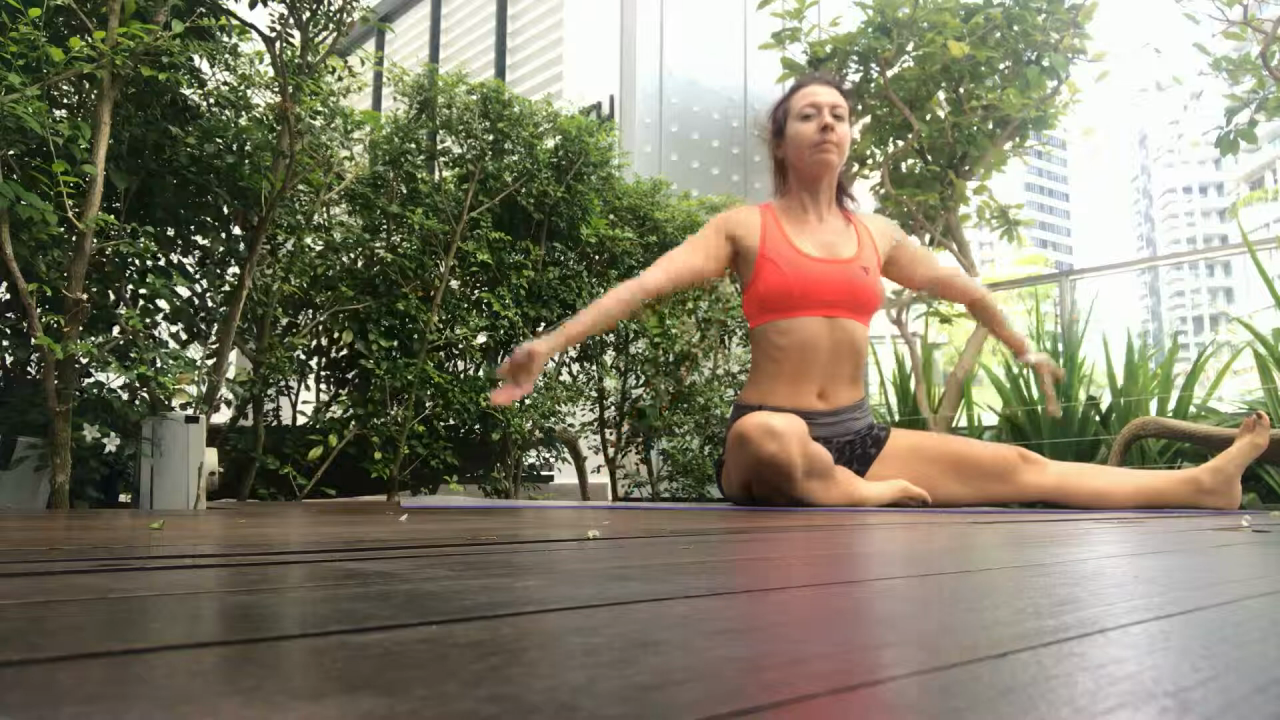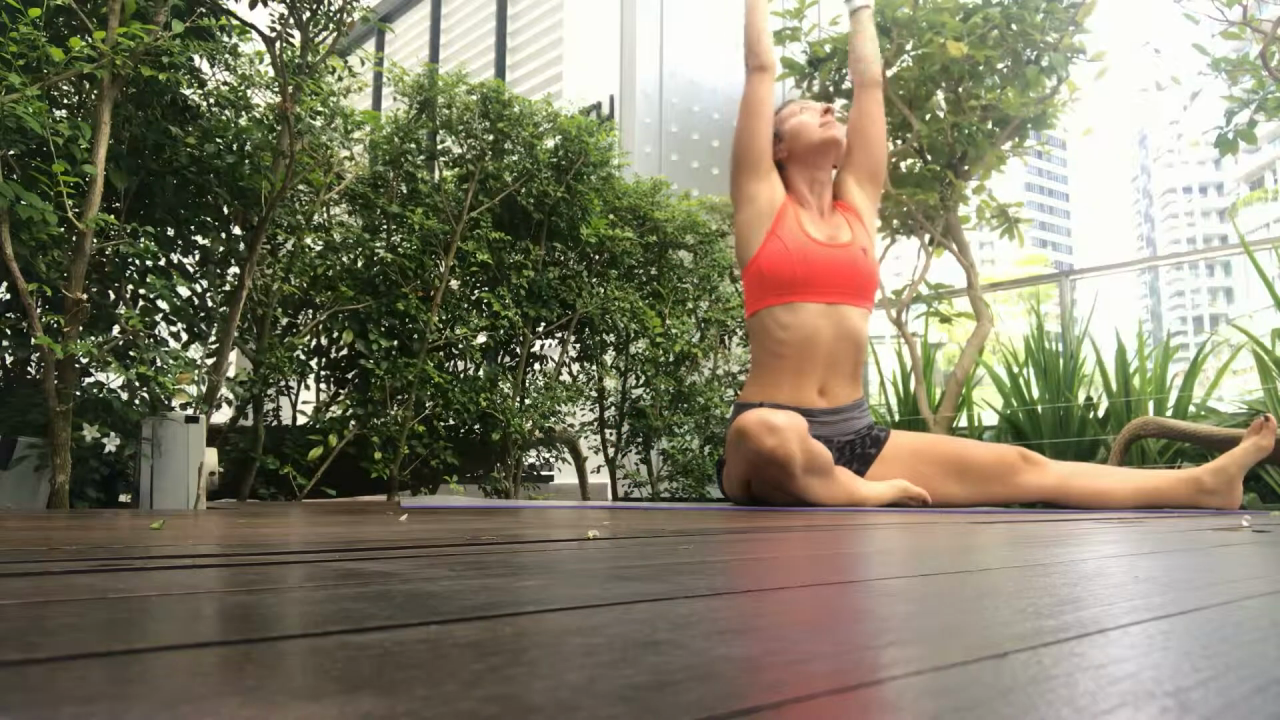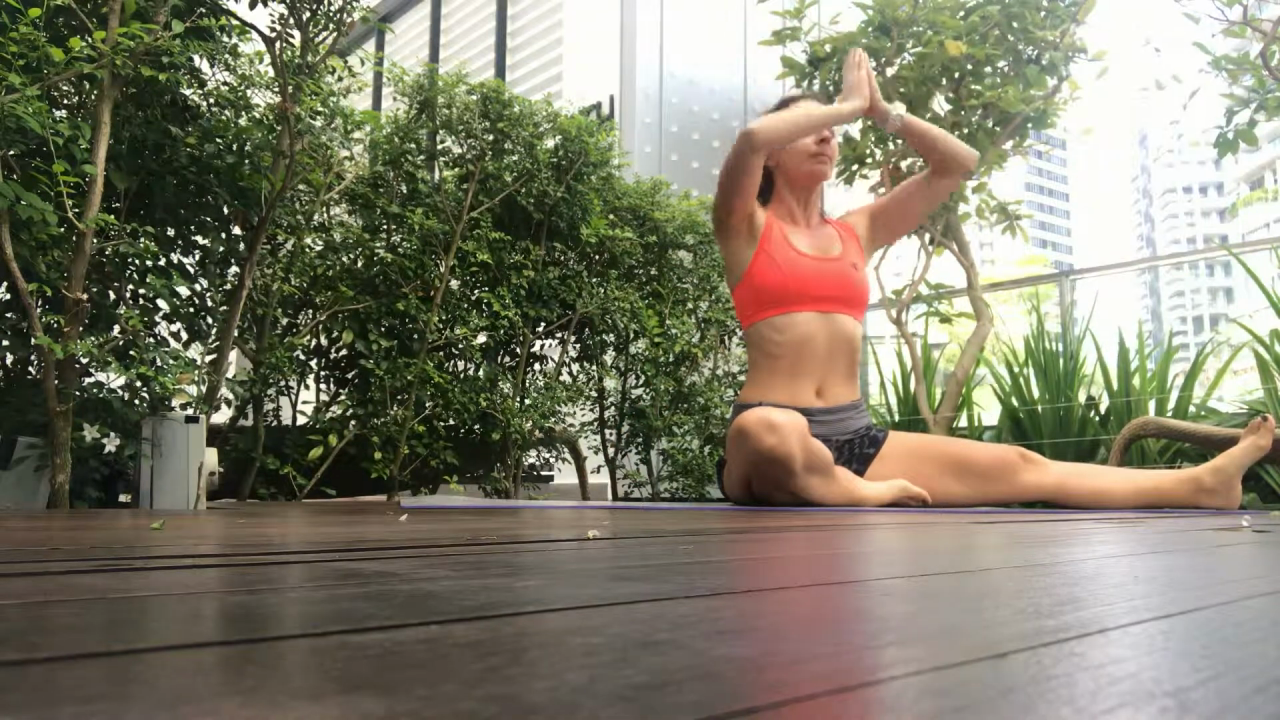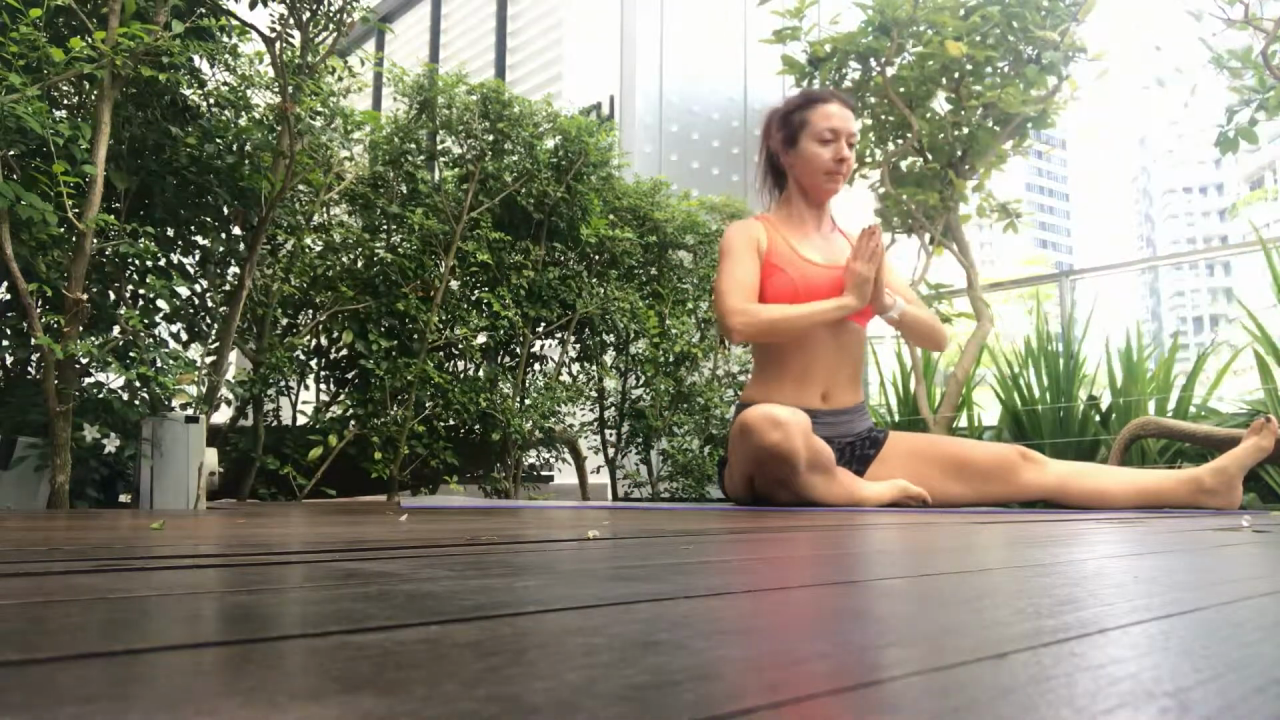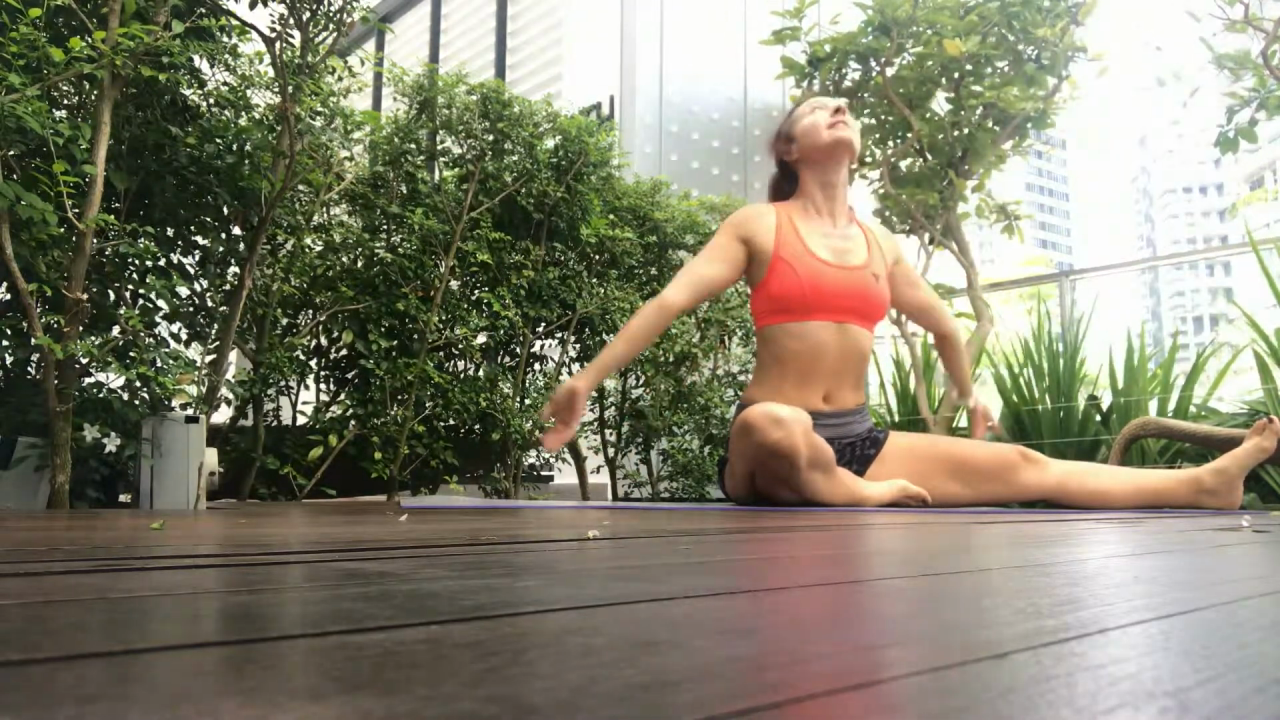
dt=1s
person 1, frame 1
left shoulder: (876, 233)
right shoulder: (746, 228)
left elbow: (962, 286)
right elbow: (645, 284)
left wrist: (1026, 350)
right wrist: (552, 342)
left hip: (860, 433)
right hip: (769, 444)
left knee: (1018, 466)
right knee: (769, 436)
left ankle: (1194, 485)
right ankle: (867, 500)
person 1, frame 2
left shoulder: (858, 207)
right shoulder: (763, 204)
left elbow: (869, 83)
right elbow: (761, 70)
left hip: (855, 436)
right hip: (768, 446)
left knee: (1023, 468)
right knee: (768, 432)
right ankle: (858, 495)
person 1, frame 3
left shoulder: (856, 233)
right shoulder: (747, 227)
left elbow: (959, 163)
right elbow: (752, 135)
left wrist: (882, 110)
right wrist: (849, 104)
left hip: (854, 436)
right hip: (771, 441)
left knee: (1020, 467)
right knee: (768, 431)
left ankle: (1197, 485)
right ankle: (862, 495)
person 1, frame 4
left shoulder: (861, 247)
right shoulder: (749, 236)
left elbow: (936, 337)
right elbow: (739, 323)
left wrist: (882, 300)
right wrist: (847, 300)
left hip: (857, 437)
right hip: (773, 445)
left knee: (1020, 466)
right knee: (771, 427)
left ankle: (1202, 484)
right ankle: (863, 497)
person 1, frame 5
left shoulder: (878, 242)
right shoulder: (760, 225)
left elbow: (941, 322)
right elbow: (671, 299)
left wrist: (968, 393)
right wrist: (589, 378)
left hip: (863, 438)
right hip: (774, 444)
left knee: (1021, 465)
right knee: (774, 426)
left ankle: (1201, 483)
right ankle: (864, 499)
